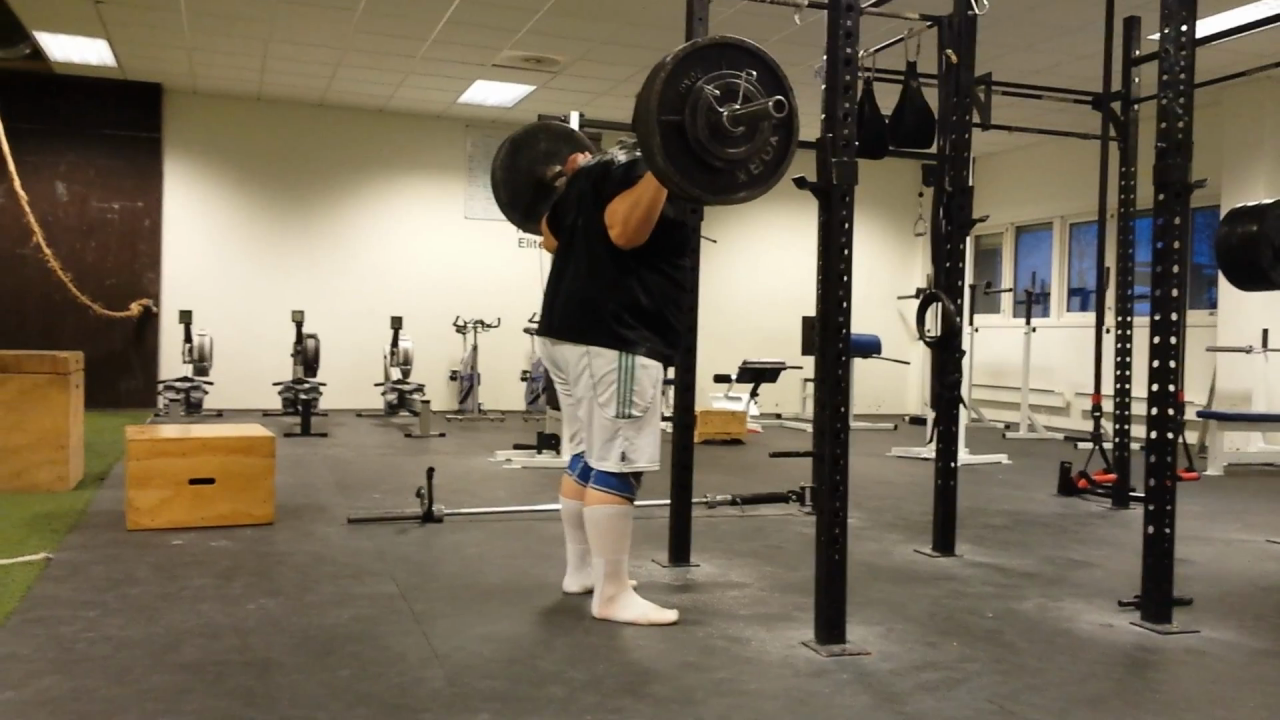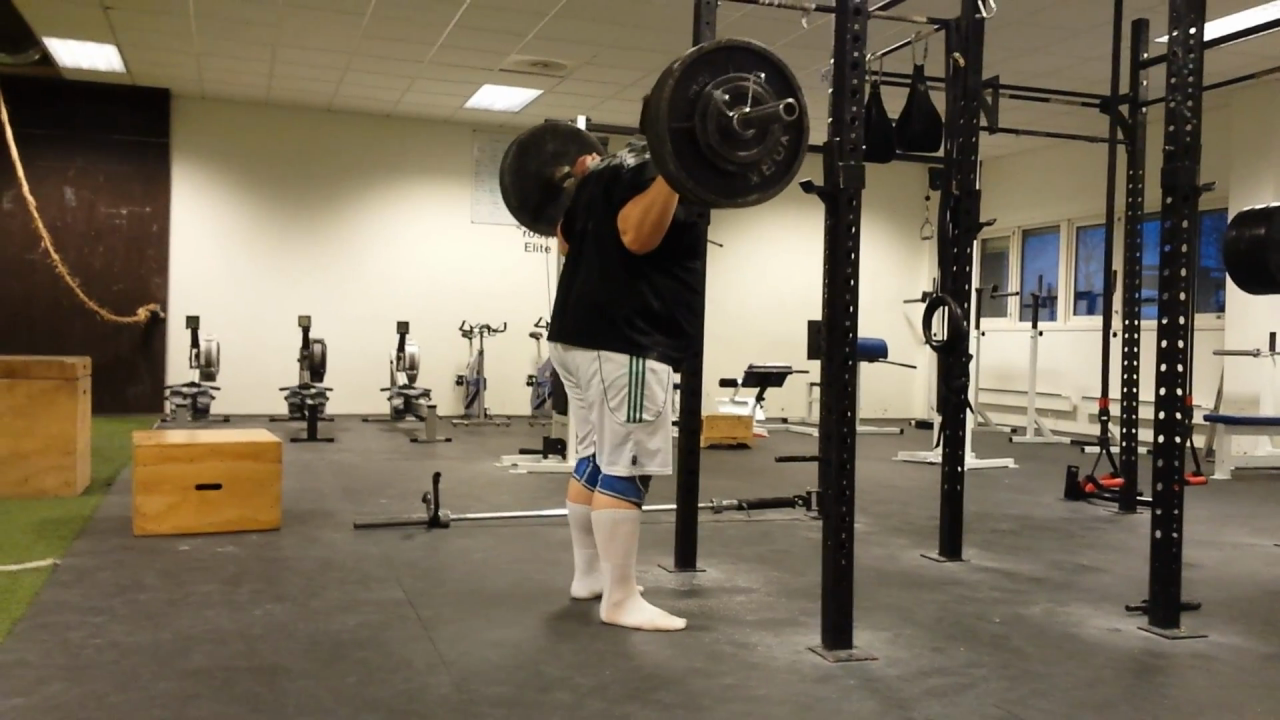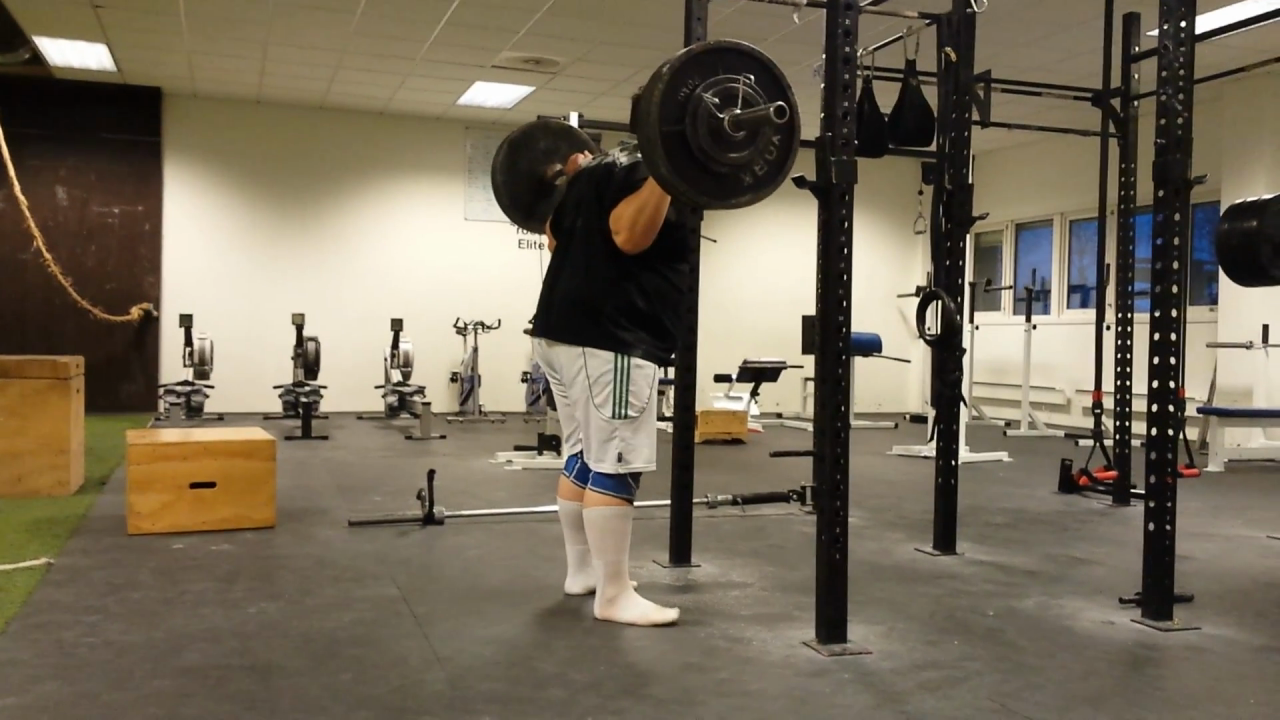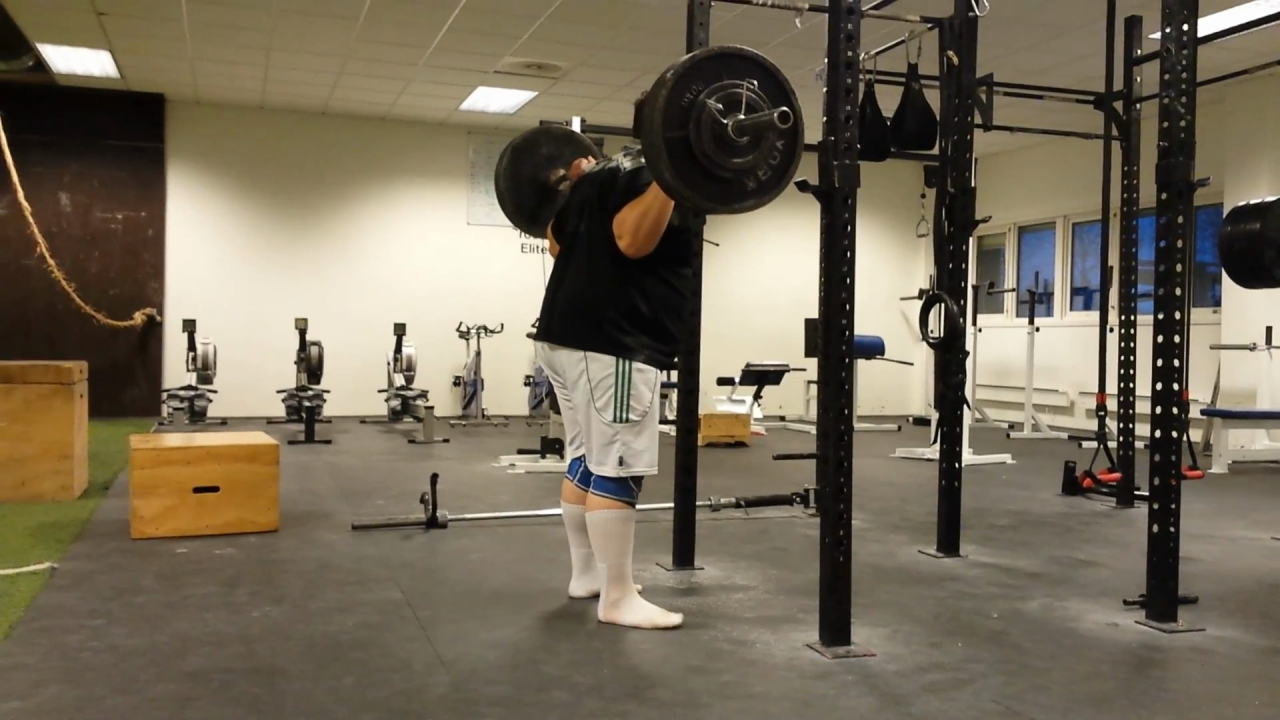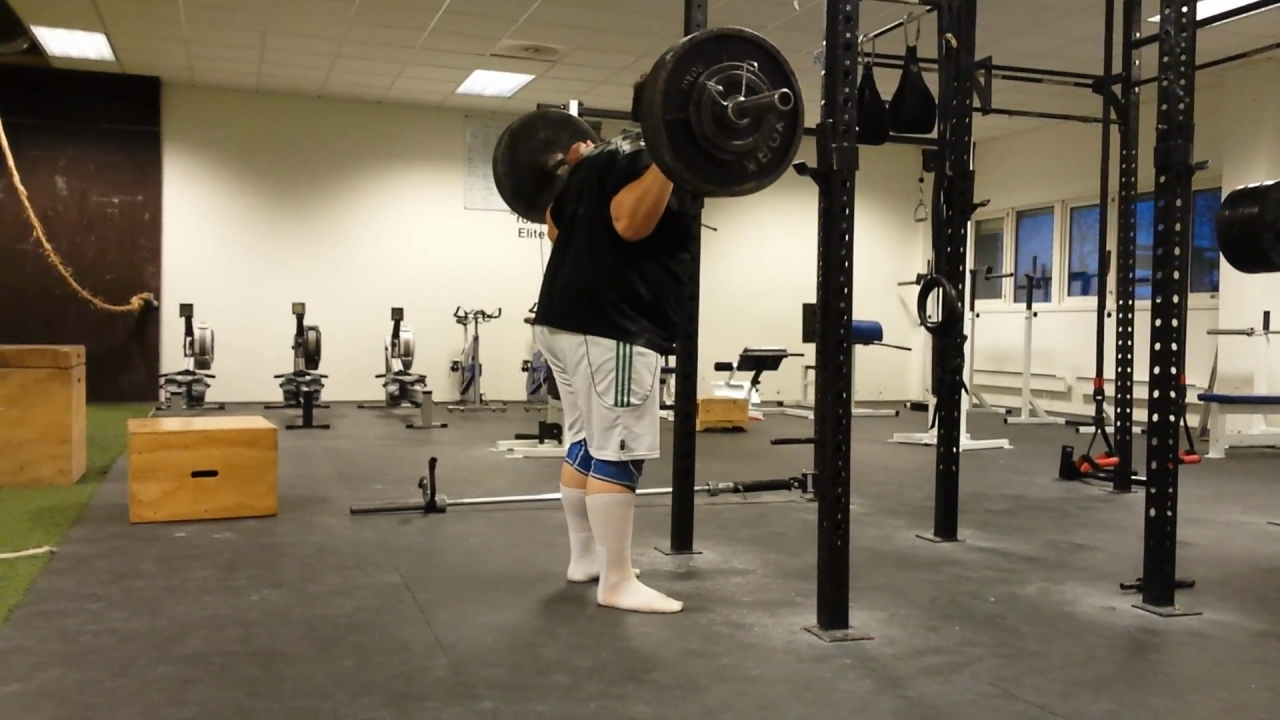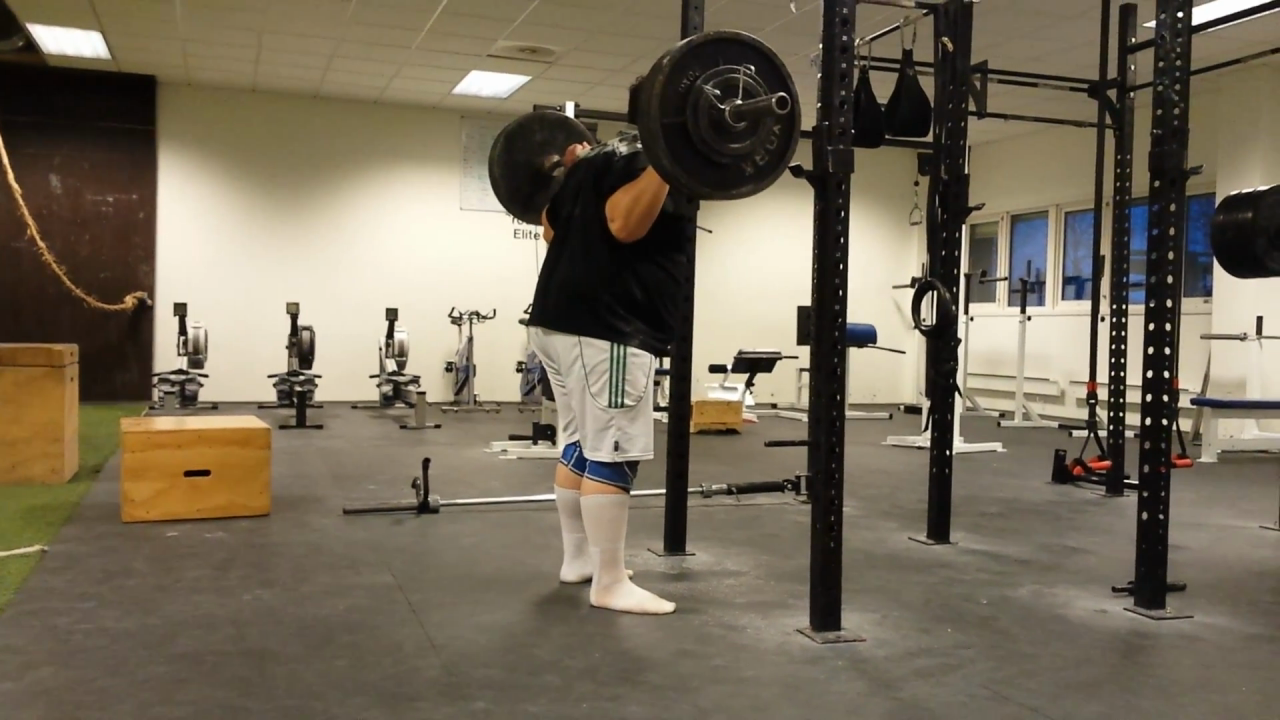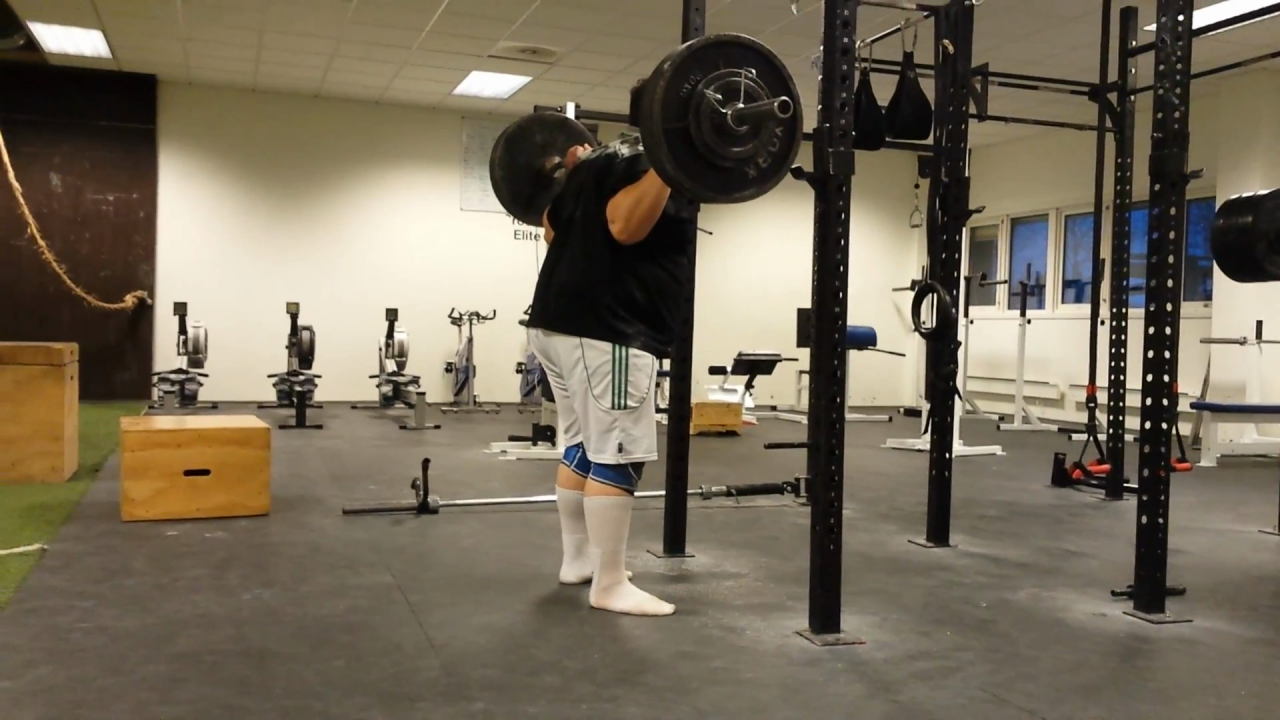
dt=0.3s
person 1, frame 1
left shoulder: (595, 169)
right shoulder: (638, 170)
left elbow: (552, 238)
right elbow: (624, 231)
left wrist: (572, 181)
left hip: (569, 332)
right hip: (611, 339)
left knee: (587, 457)
right knee: (616, 465)
left ankle: (582, 570)
right ankle: (612, 595)
person 1, frame 2
left shoulder: (604, 174)
right shoulder: (649, 173)
left elbow: (568, 242)
right elbow: (637, 235)
left wrist: (579, 185)
left hip: (579, 336)
right hip: (622, 344)
left knee: (593, 461)
right knee: (624, 469)
left ankle: (588, 574)
right ankle: (620, 600)
person 1, frame 3
left shoulder: (596, 172)
right shoulder: (641, 173)
left elbow: (556, 239)
right elbow: (629, 234)
left wrist: (572, 182)
left hip: (563, 332)
right hip: (608, 341)
left knee: (583, 458)
right knee: (614, 466)
left ankle: (582, 570)
right ankle: (614, 595)
person 1, frame 4
left shoulder: (599, 179)
right shoulder: (644, 179)
left elbow: (557, 243)
right elbow: (632, 240)
left wrist: (574, 188)
left hip: (567, 336)
right hip: (610, 345)
left knee: (587, 462)
right knee: (616, 469)
left ankle: (586, 574)
right ankle: (617, 598)
person 1, frame 5
left shoulder: (598, 165)
right shoulder: (644, 165)
left elbow: (556, 228)
right elbow: (630, 222)
left wrist: (574, 171)
left hip: (563, 320)
right hip: (610, 330)
left knee: (584, 445)
right knee: (616, 454)
left ankle: (585, 557)
right ankle: (617, 582)
person 1, frame 6
left shoulder: (595, 163)
right shoulder: (640, 165)
left elbow: (552, 230)
right elbow: (624, 224)
left wrist: (569, 172)
left hip: (560, 322)
right hip: (604, 330)
left knee: (580, 447)
right knee: (611, 455)
left ankle: (578, 559)
right ankle: (609, 582)
person 1, frame 7
left shoulder: (596, 165)
right shoulder: (641, 166)
left elbow: (553, 231)
right elbow: (626, 225)
left wrist: (570, 174)
left hip: (557, 323)
right hip: (605, 333)
left knee: (581, 448)
right knee: (615, 456)
left ankle: (578, 559)
right ankle: (610, 584)
